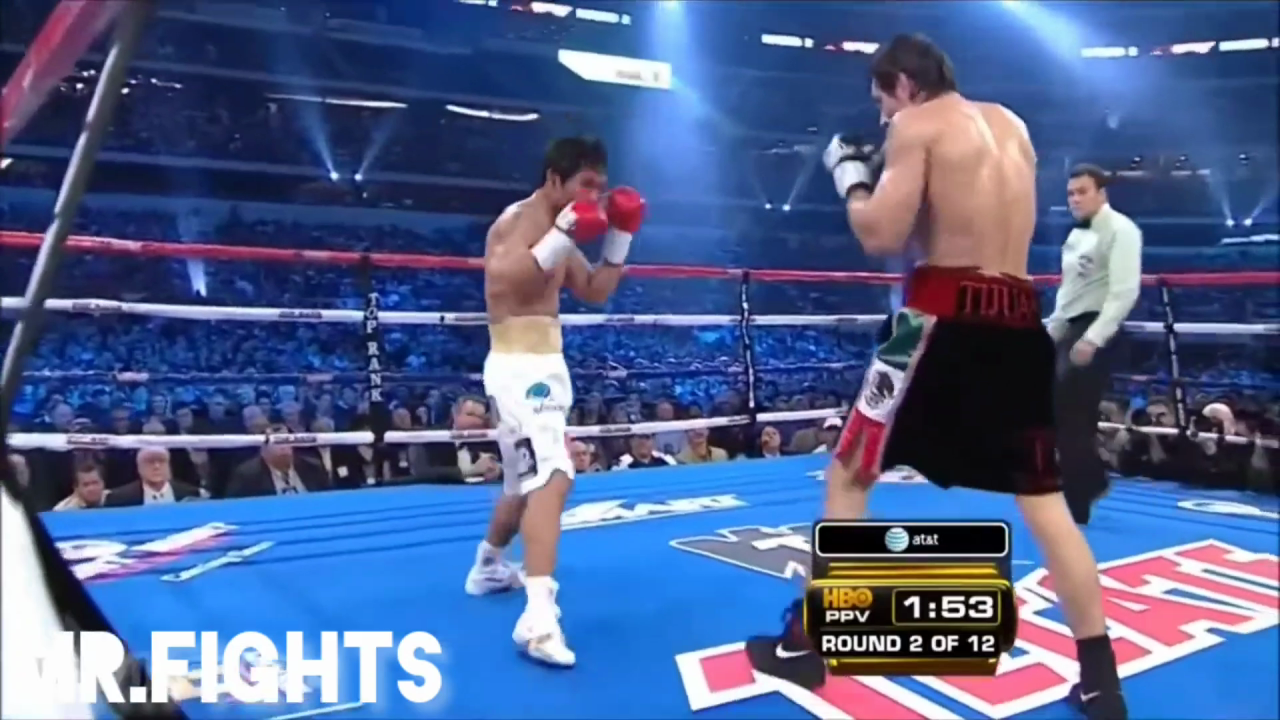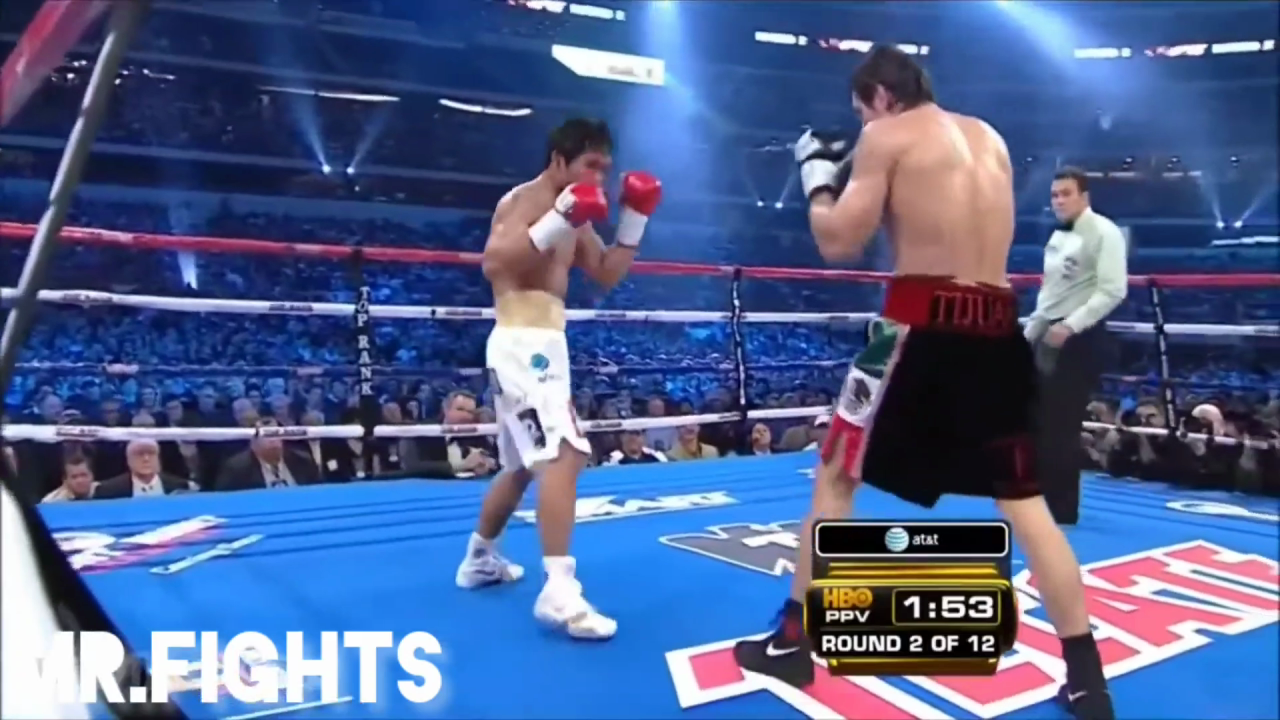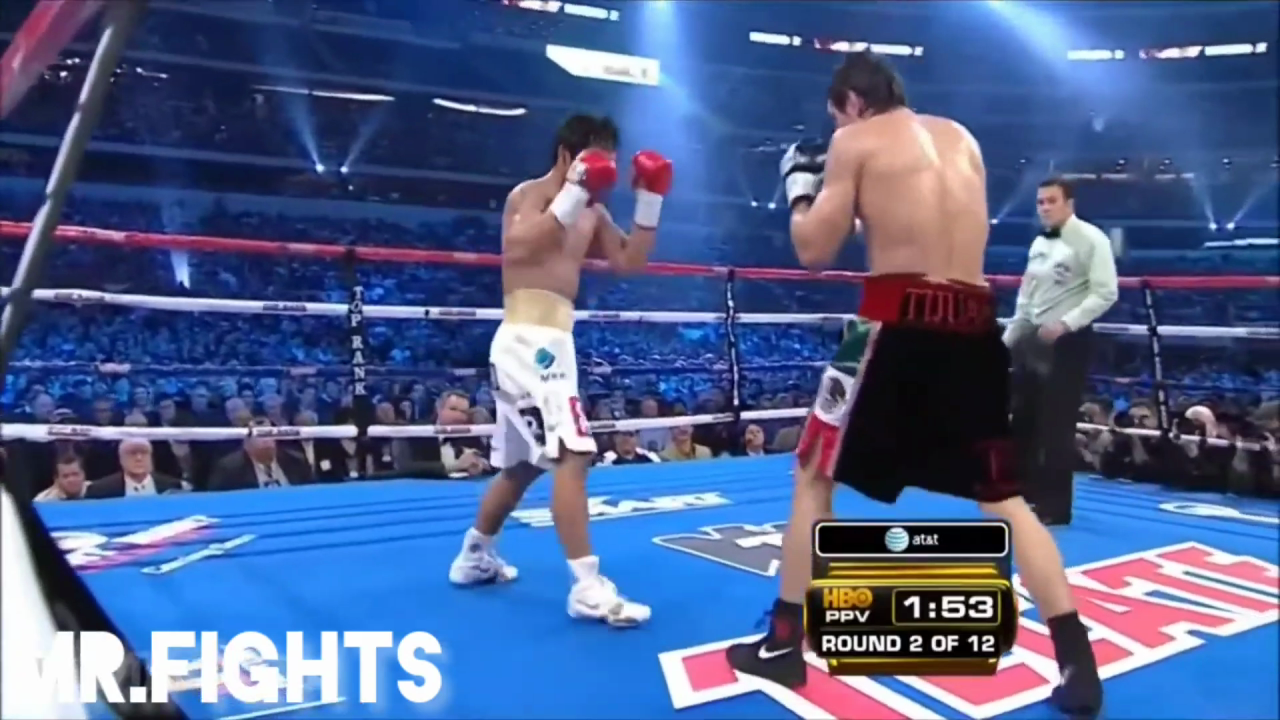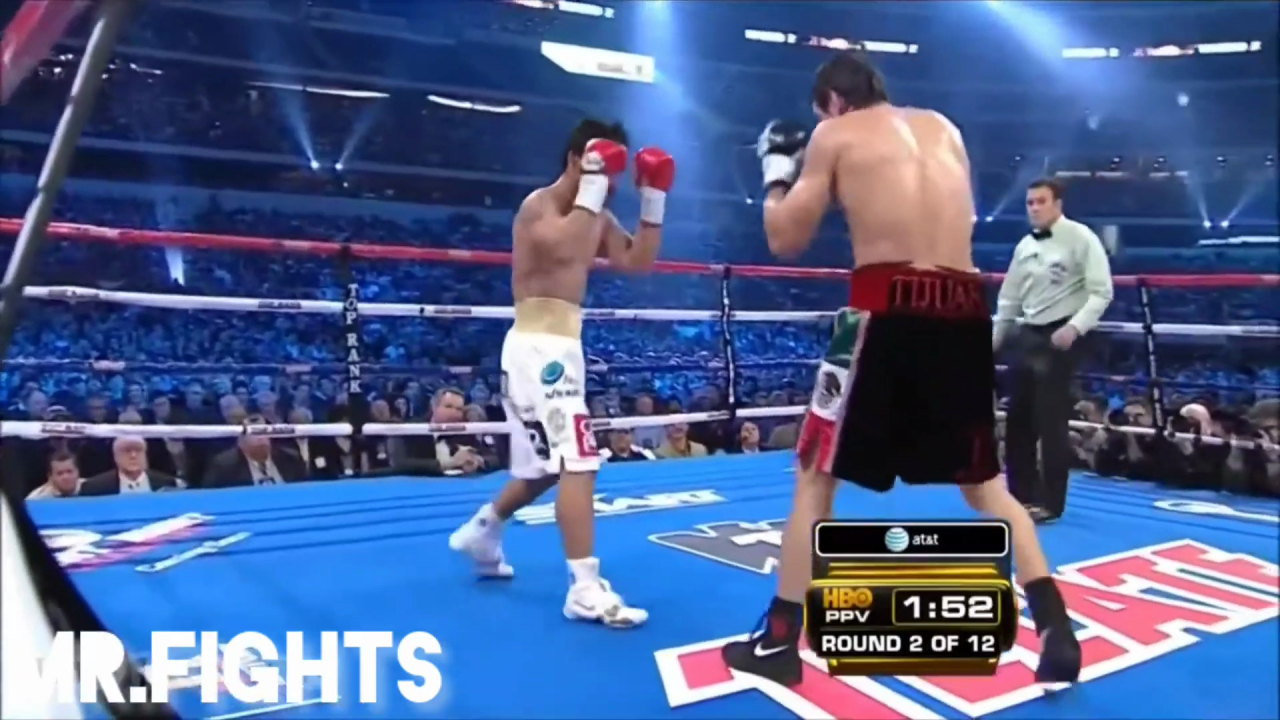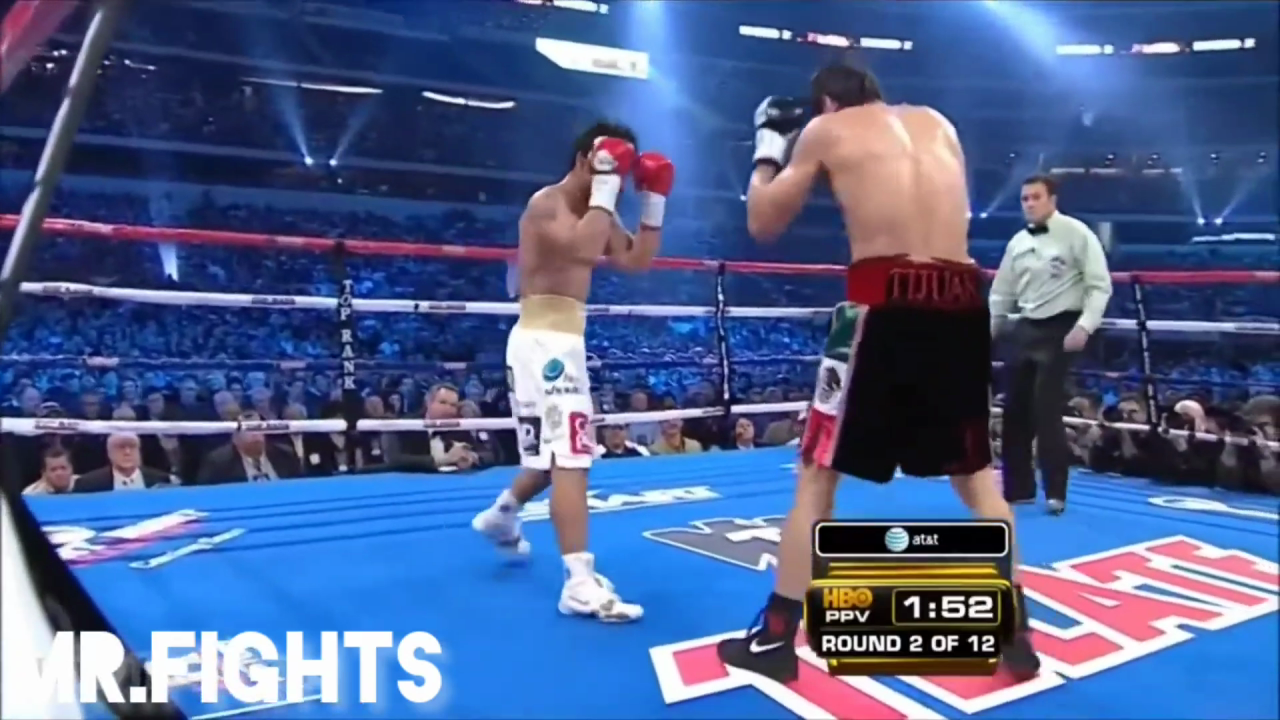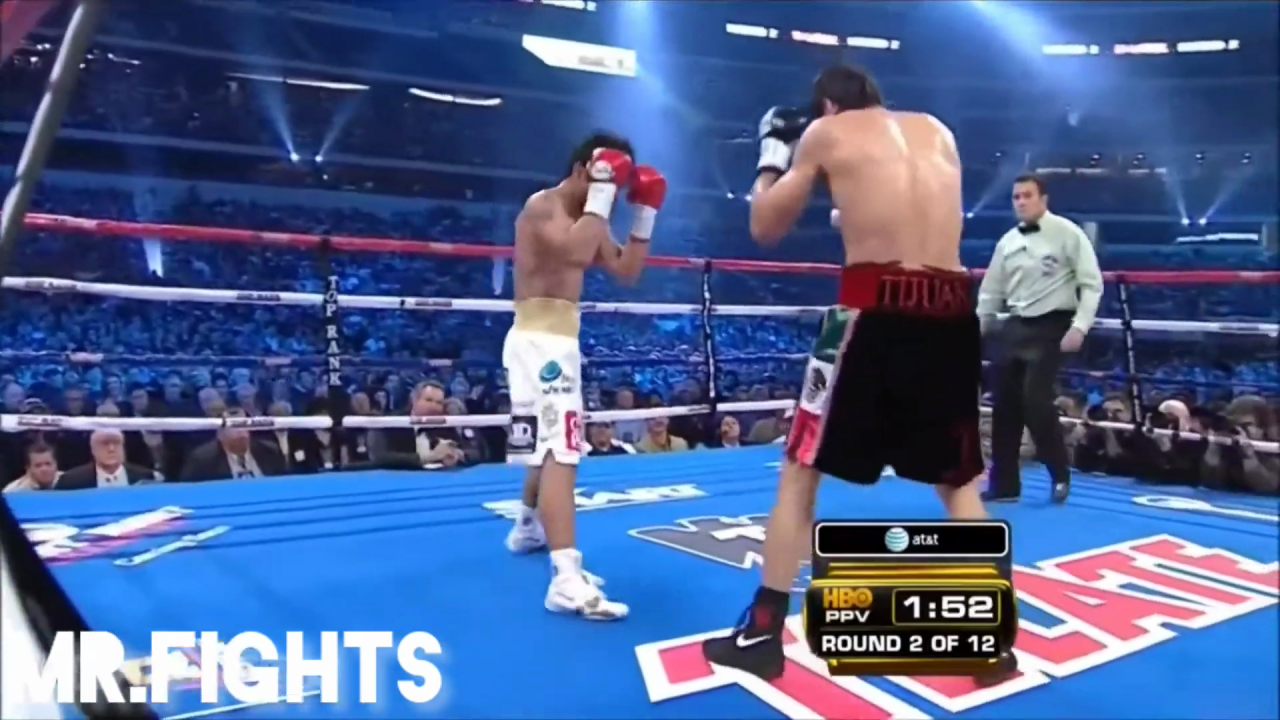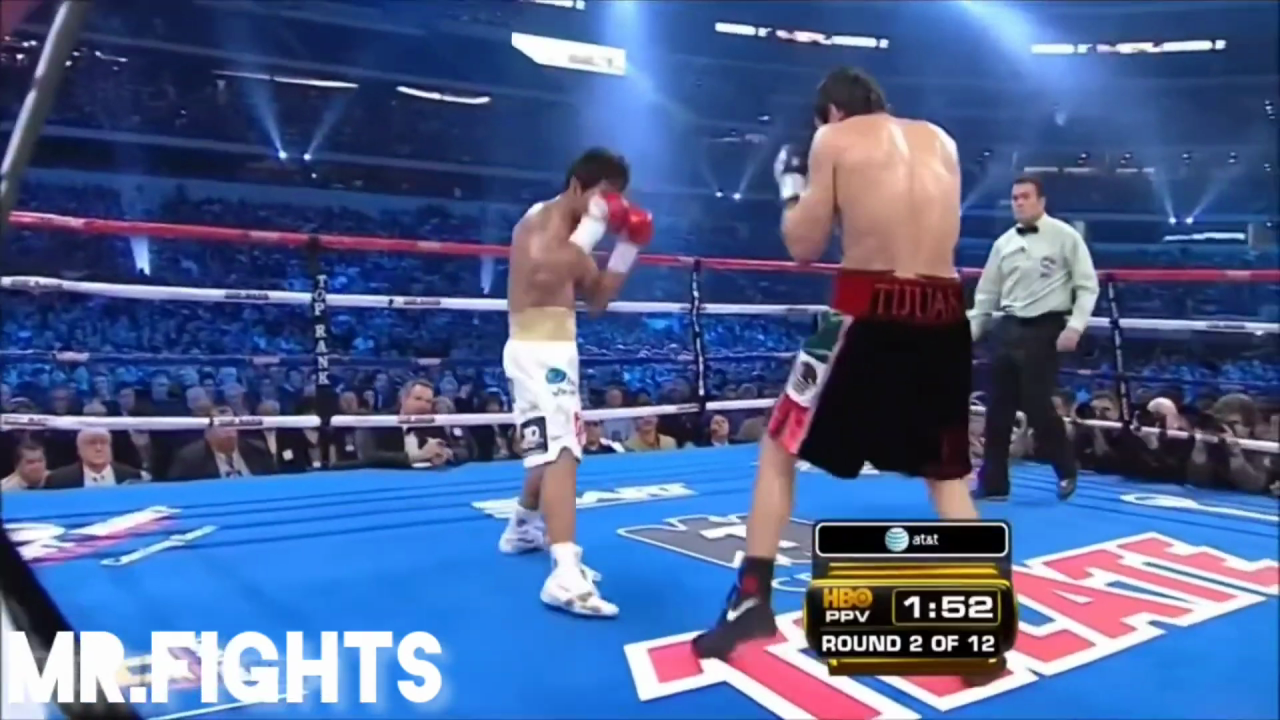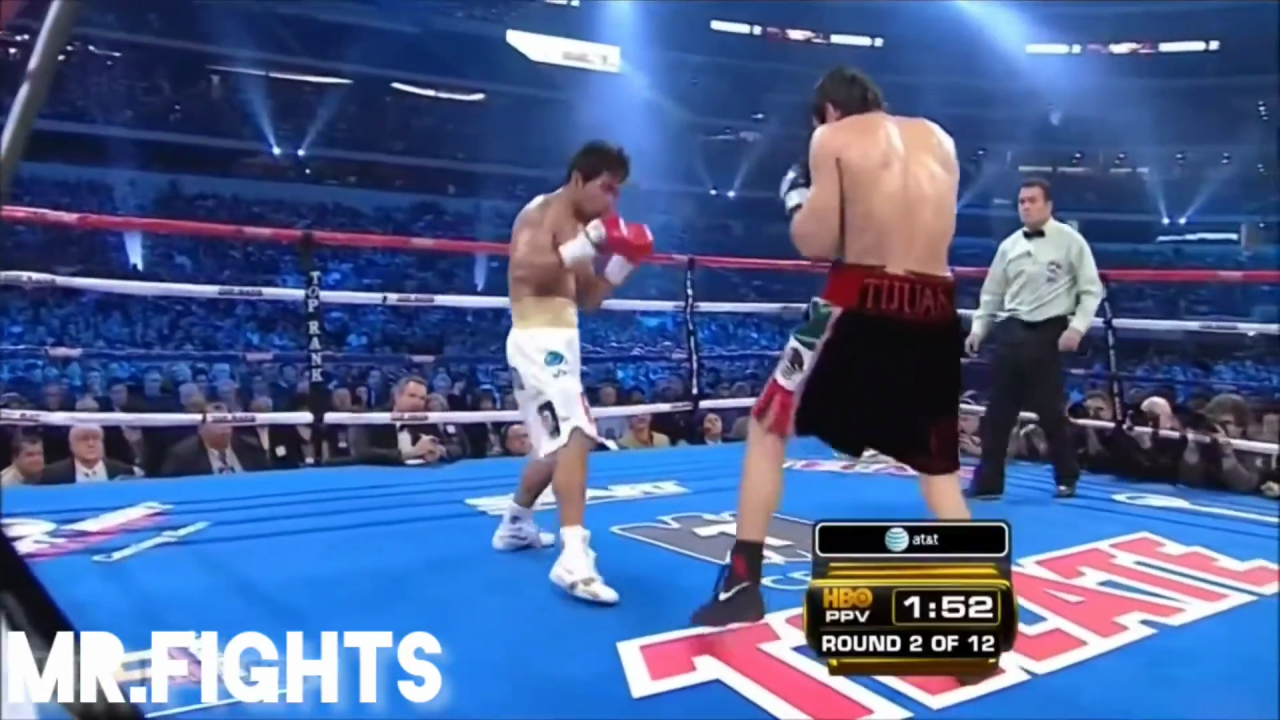
dt=0.1s
person 1, frame 1
left shoulder: (915, 125)
right shoulder: (1010, 125)
left elbow: (883, 235)
left wrist: (848, 174)
left hip: (945, 313)
right hip: (1018, 318)
left knee: (850, 472)
right knee: (1043, 500)
left ankle: (799, 644)
person 1, frame 2
left shoulder: (889, 135)
right shoulder: (987, 136)
left elbow: (839, 243)
left wrist: (818, 173)
left hip: (922, 322)
right hip: (996, 326)
left knee: (835, 476)
right knee: (1024, 503)
left ankle: (791, 643)
person 1, frame 3
left shoulder: (857, 140)
right shoulder: (960, 137)
left elbow: (814, 248)
left wrist: (800, 180)
left hip: (898, 321)
right hip: (974, 324)
left knee: (816, 476)
right knee: (1003, 498)
left ankle: (782, 644)
right ankle: (1076, 661)
person 1, frame 4
left shoulder: (837, 135)
right shoulder: (943, 129)
left elbow: (784, 238)
left wrist: (778, 164)
left hip: (887, 309)
right hip: (963, 312)
left knee: (815, 475)
right knee: (983, 482)
left ankle: (780, 641)
right ankle: (1053, 626)
person 1, frame 5
left shoulder: (829, 129)
right shoulder: (937, 124)
left elbow: (763, 222)
left wrist: (771, 144)
left hip: (886, 302)
right hip: (961, 303)
left knee: (819, 469)
right knee: (972, 472)
left ankle: (775, 638)
right ankle: (1012, 630)
person 1, frame 6
left shoulder: (829, 132)
right shoulder: (936, 131)
left elbow: (765, 227)
left wrist: (775, 151)
left hip: (876, 307)
right hip: (951, 309)
left knee: (802, 467)
right knee: (957, 480)
left ankle: (761, 633)
person 1, frame 7
left shoulder: (837, 139)
right shoulder: (941, 139)
left elbow: (804, 244)
left wrist: (793, 185)
left hip: (870, 311)
right hip: (944, 316)
left knee: (781, 447)
right knee: (948, 475)
left ankle: (751, 600)
person 1, frame 8
left shoulder: (834, 139)
right shoulder: (939, 139)
left elbow: (817, 243)
left wrist: (799, 194)
left hip: (859, 305)
right hip: (933, 313)
left knee: (768, 428)
right knee: (939, 470)
left ankle: (742, 581)
person 2, frame 1
left shoulder: (562, 226)
right shoulder: (521, 220)
left elbow: (594, 292)
right elbow: (499, 285)
left wrist: (621, 235)
right wrist: (561, 239)
left hip: (538, 367)
right hip: (523, 368)
left knee: (530, 481)
right knee: (553, 480)
left ankle: (489, 565)
right ankle: (538, 614)
person 2, frame 2
left shoulder: (572, 214)
right shoulder: (524, 200)
left elbow: (608, 274)
right elbow: (495, 263)
left wrist: (635, 217)
right wrist: (558, 221)
left hip: (540, 343)
right hip: (523, 342)
left knee: (522, 465)
right knee: (564, 453)
left ankle: (479, 560)
right ankle: (560, 590)
person 2, frame 3
left shoulder: (592, 213)
right shoulder: (530, 196)
left elbow: (633, 261)
right elbow: (520, 249)
left wrist: (650, 198)
right wrist: (570, 195)
left hip: (549, 339)
right hip: (529, 340)
left knee: (522, 463)
right knee: (569, 454)
left ankle: (474, 556)
right ankle: (588, 586)
person 2, frame 4
left shoulder: (597, 217)
right shoulder: (542, 204)
left elbow: (639, 260)
right elbow: (564, 251)
left wrist: (653, 195)
right wrist: (594, 184)
left hip: (558, 347)
right hip: (541, 348)
left knee: (543, 466)
right knee: (576, 465)
left ankle: (480, 533)
right ankle: (586, 588)
person 2, frame 5
left shoulder: (593, 210)
right shoulder: (549, 202)
left elbow: (637, 260)
right elbow: (580, 250)
left wrist: (653, 198)
right wrist: (606, 184)
left hip: (561, 342)
right hip: (544, 343)
left knee: (552, 452)
right knee: (569, 458)
left ankle: (503, 513)
right ankle: (581, 584)
person 2, frame 6
left shoulder: (585, 215)
right shoulder: (544, 205)
left elbow: (626, 269)
right elbow: (576, 252)
left wrist: (645, 209)
right wrist: (602, 191)
left hip: (556, 343)
right hip: (540, 344)
left knee: (555, 448)
right knee: (561, 456)
left ankle: (528, 525)
right ankle: (568, 580)
person 2, frame 7
left shoulder: (576, 231)
right shoulder: (542, 219)
left elbow: (599, 297)
right elbow: (544, 273)
left wrist: (628, 247)
right wrist: (592, 227)
left hip: (554, 352)
right hip: (538, 352)
left knee: (553, 452)
right knee: (564, 454)
left ankle: (521, 528)
right ankle: (567, 576)
person 2, frame 8
left shoulder: (577, 225)
right shoulder: (542, 212)
left elbow: (591, 297)
right elbow: (525, 270)
left wrist: (623, 258)
right wrist: (586, 244)
left hip: (557, 340)
right hip: (539, 340)
left knee: (554, 442)
right knee: (575, 437)
left ankle: (515, 525)
right ankle: (574, 559)
person 3, frame 1
left shoulder: (1119, 231)
right shoulder: (1076, 236)
left elbow: (1123, 293)
left wrist: (1093, 339)
right wrist: (1051, 332)
left hip: (1092, 337)
right hip: (1071, 335)
left knee: (1074, 420)
right knee: (1057, 416)
left ankle: (1074, 507)
right ankle: (1090, 481)
person 3, frame 2
left shoulder: (1103, 233)
right shoulder: (1057, 237)
left elbow: (1112, 290)
left wrist: (1071, 325)
right wrist: (1029, 333)
left hip: (1078, 338)
right hip: (1052, 336)
left knee: (1061, 421)
right knee: (1035, 416)
left ankle: (1061, 507)
right ankle: (1047, 492)
person 3, frame 3
left shoulder: (1090, 239)
right shoulder: (1039, 245)
left elbow: (1105, 293)
left wrist: (1066, 324)
right wrist: (1010, 337)
left hip: (1068, 341)
right hip: (1035, 339)
left knee: (1055, 424)
right knee: (1023, 419)
left ankle: (1055, 508)
right ankle: (1032, 494)
person 3, frame 4
left shoulder: (1081, 239)
right shoulder: (1025, 246)
left elbow: (1101, 291)
right elbow: (1009, 298)
left wrist: (1074, 327)
right wrist: (994, 337)
left hip: (1060, 339)
right hip: (1028, 336)
left knee: (1050, 418)
right knee: (1018, 418)
left ankle: (1050, 501)
right ankle: (1022, 492)
person 3, frame 5
left shoulder: (1076, 234)
right shoulder: (1018, 242)
left elbow: (1100, 285)
right elbow: (1002, 293)
left wrist: (1084, 326)
right wrist: (988, 331)
left hip: (1060, 330)
right hip: (1026, 329)
left knee: (1045, 407)
right knee: (1016, 409)
left ankle: (1056, 490)
right ankle: (1017, 486)
person 3, frame 6
left shoulder: (1068, 234)
right shoulder: (1007, 241)
left elbow: (1092, 284)
right elbow: (991, 291)
left wrist: (1080, 327)
left hip: (1050, 329)
right hip: (1015, 328)
left knee: (1036, 404)
right knee: (1005, 407)
left ankle: (1060, 475)
right ankle: (1004, 484)
person 3, frame 7
left shoulder: (1065, 236)
right shoulder: (1004, 243)
left elbow: (1087, 285)
right elbow: (987, 291)
left wrist: (1076, 326)
right wrist: (974, 327)
left hip: (1045, 329)
right hip: (1009, 328)
left knee: (1037, 404)
right knee: (998, 407)
left ankle: (1066, 472)
right ankle: (993, 482)
person 3, frame 8
left shoulder: (1070, 241)
right shoulder: (1010, 245)
left elbow: (1092, 290)
right elbow: (992, 292)
left wrist: (1078, 327)
right wrist: (978, 328)
left hip: (1049, 333)
right hip: (1013, 331)
left knee: (1049, 407)
right knee: (999, 408)
left ankle: (1067, 476)
right ankle: (988, 481)
